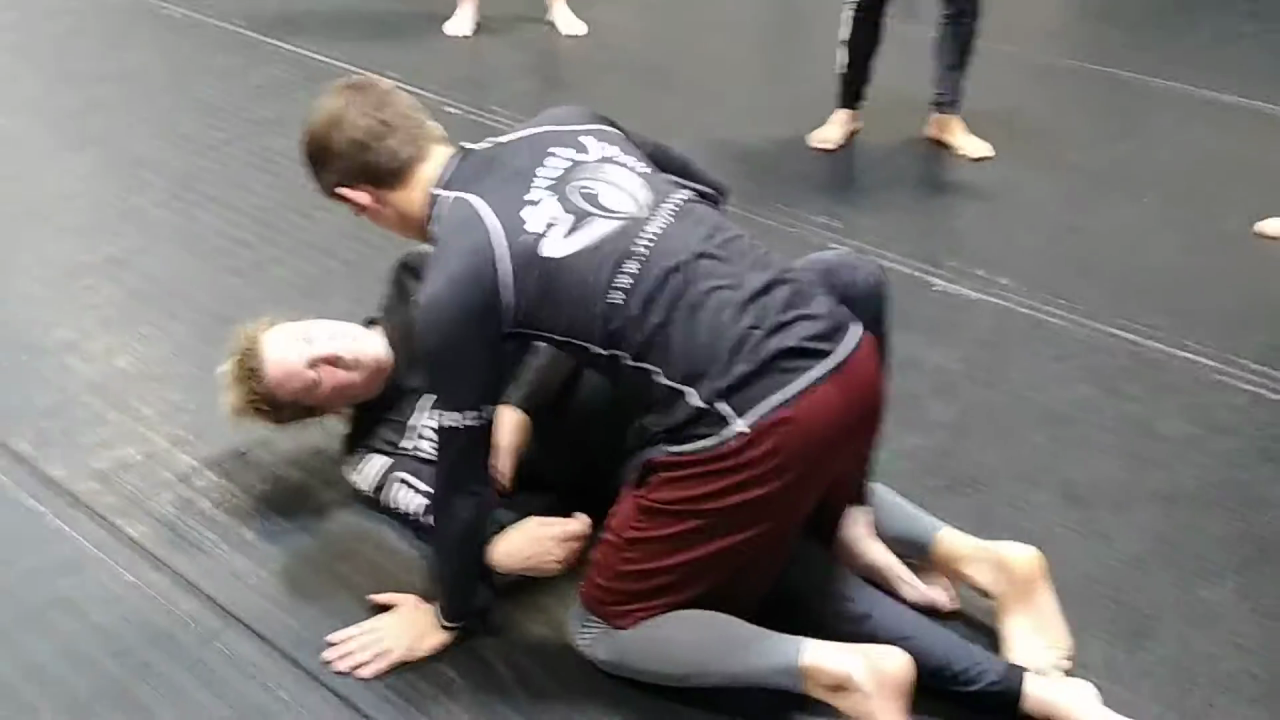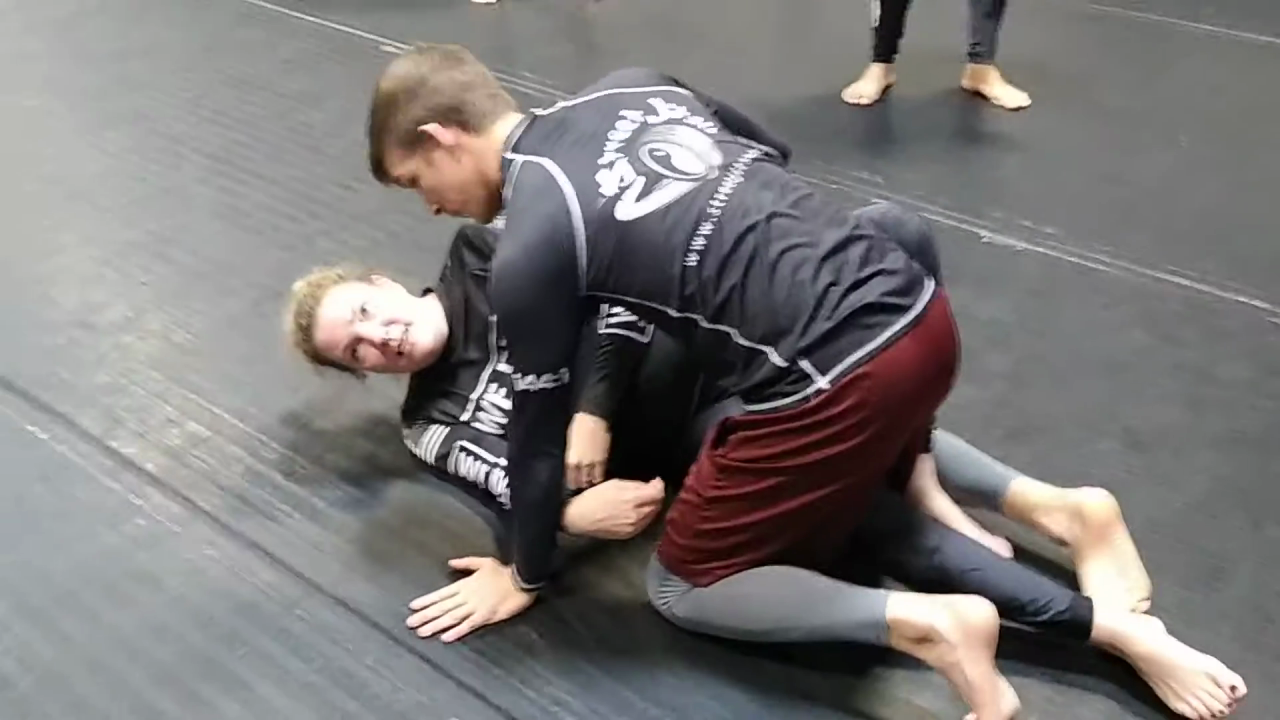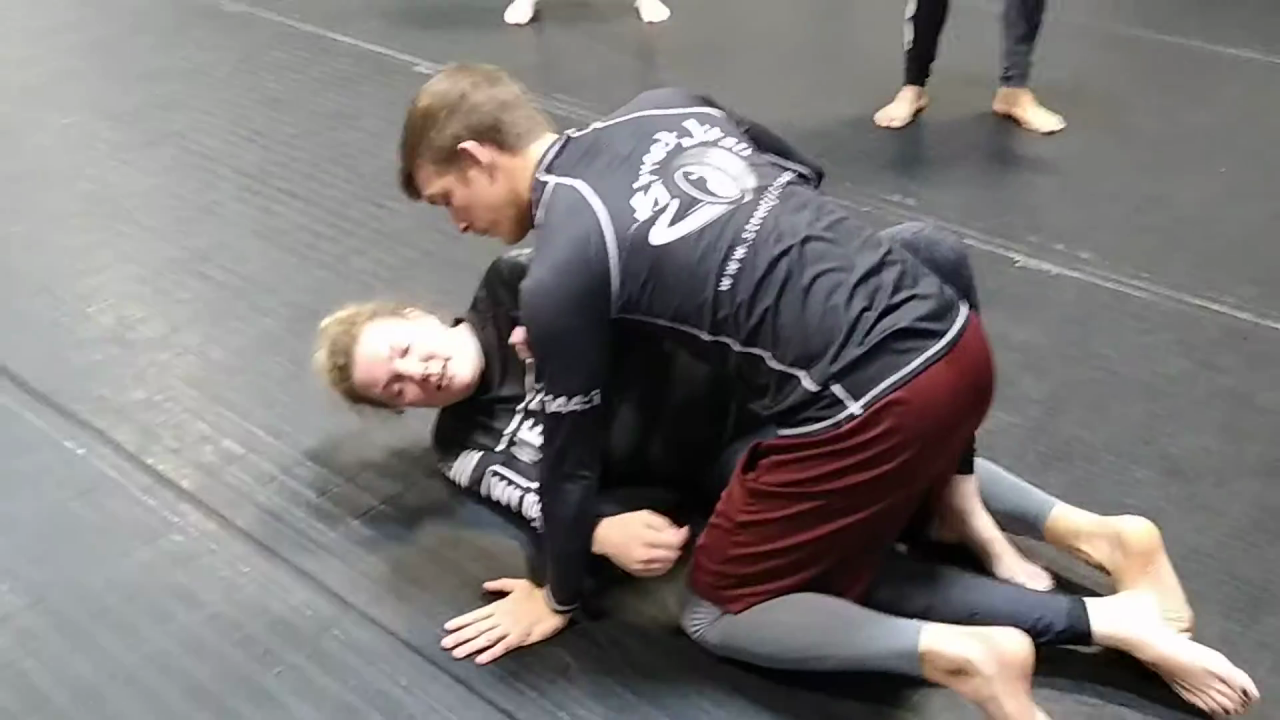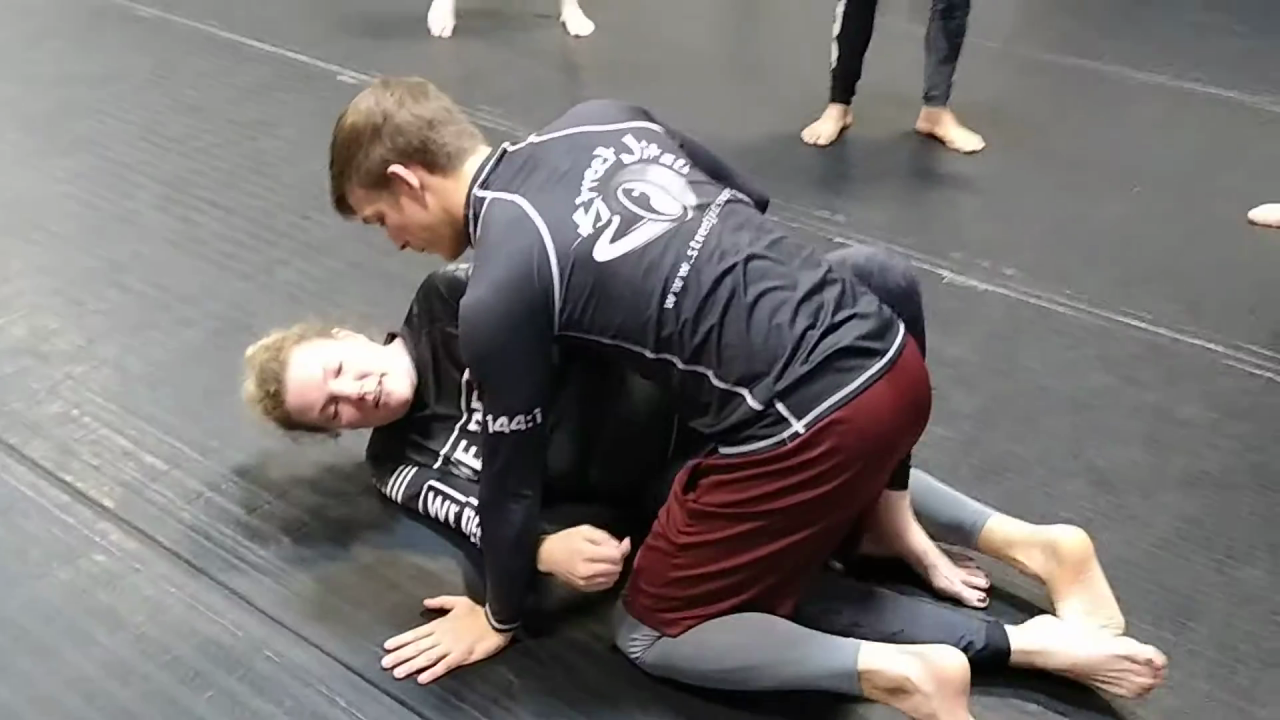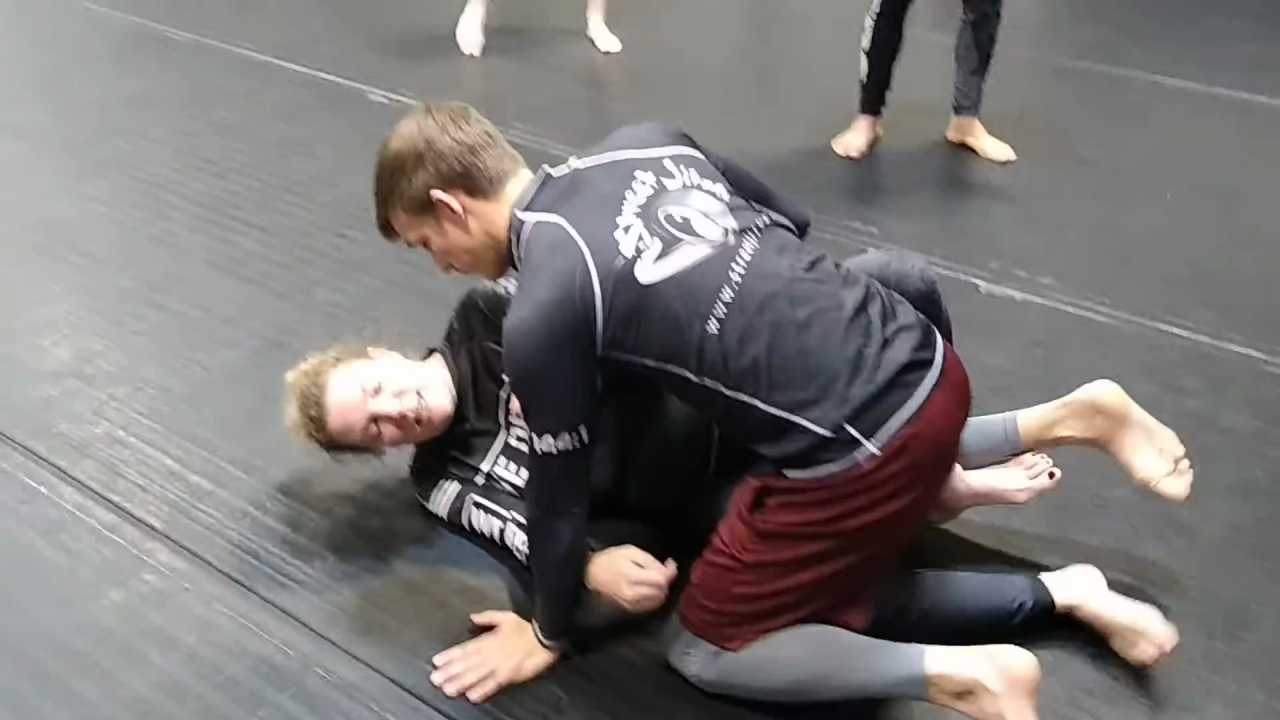
dt=0.5s
person 1, frame 1
left shoulder: (420, 288)
right shoulder: (379, 455)
left wrist: (517, 405)
right wrist: (500, 548)
right hip: (624, 465)
left knee: (846, 282)
person 1, frame 2
left shoulder: (475, 258)
right shoulder: (434, 424)
right elbow: (514, 495)
left wrist: (590, 410)
right wrist: (571, 512)
left knee: (894, 241)
person 1, frame 3
left shoulder: (511, 288)
right shoulder: (470, 445)
right elbow: (555, 502)
right wrist: (605, 533)
right hip: (723, 455)
left knee: (922, 254)
right ankle: (1102, 620)
person 1, frame 4
left shoulder: (443, 302)
right shoulder: (404, 464)
right wrist: (549, 550)
right hip: (669, 485)
left knee: (875, 279)
right ankle: (1029, 641)
person 1, frame 5
left shoulder: (484, 320)
right shoulder: (446, 477)
right wrist: (597, 567)
right hip: (707, 494)
left knee: (894, 283)
right ankle: (1061, 592)
person 2, frame 1
left shoulder: (450, 292)
right shoulder: (565, 126)
left elbow: (464, 469)
left wrist: (448, 614)
left hip: (756, 427)
right hip: (844, 356)
left knee: (606, 627)
right knee: (818, 520)
person 2, frame 2
left shoulder: (528, 254)
right shoulder: (632, 87)
left elbow: (540, 431)
left wrist: (526, 574)
left hip: (837, 378)
right hip: (920, 314)
left knee: (685, 583)
right knee: (874, 466)
left ankle: (929, 626)
person 2, frame 3
left shoulder: (557, 278)
right shoulder: (667, 106)
left elbow: (572, 454)
left wrist: (559, 598)
left hip: (874, 406)
right hip: (954, 337)
left knee: (718, 609)
person 2, frame 4
left shoulder: (498, 294)
right shoulder: (603, 118)
left elbow: (513, 471)
left wrist: (497, 617)
left hip: (818, 426)
right hip: (892, 356)
left knee: (652, 633)
person 2, frame 5
left shoulder: (541, 316)
right shoulder: (643, 144)
left elbow: (559, 491)
left wrist: (548, 634)
left hip: (862, 447)
right hip: (927, 365)
left knee: (705, 650)
